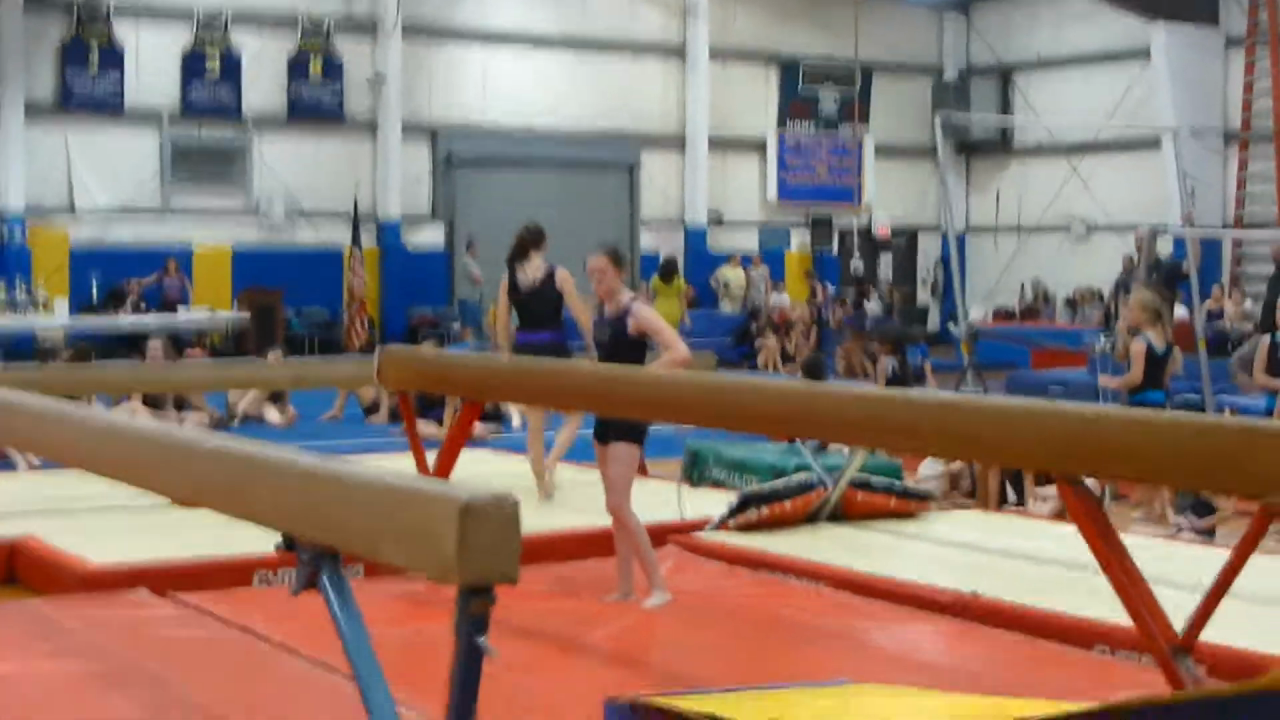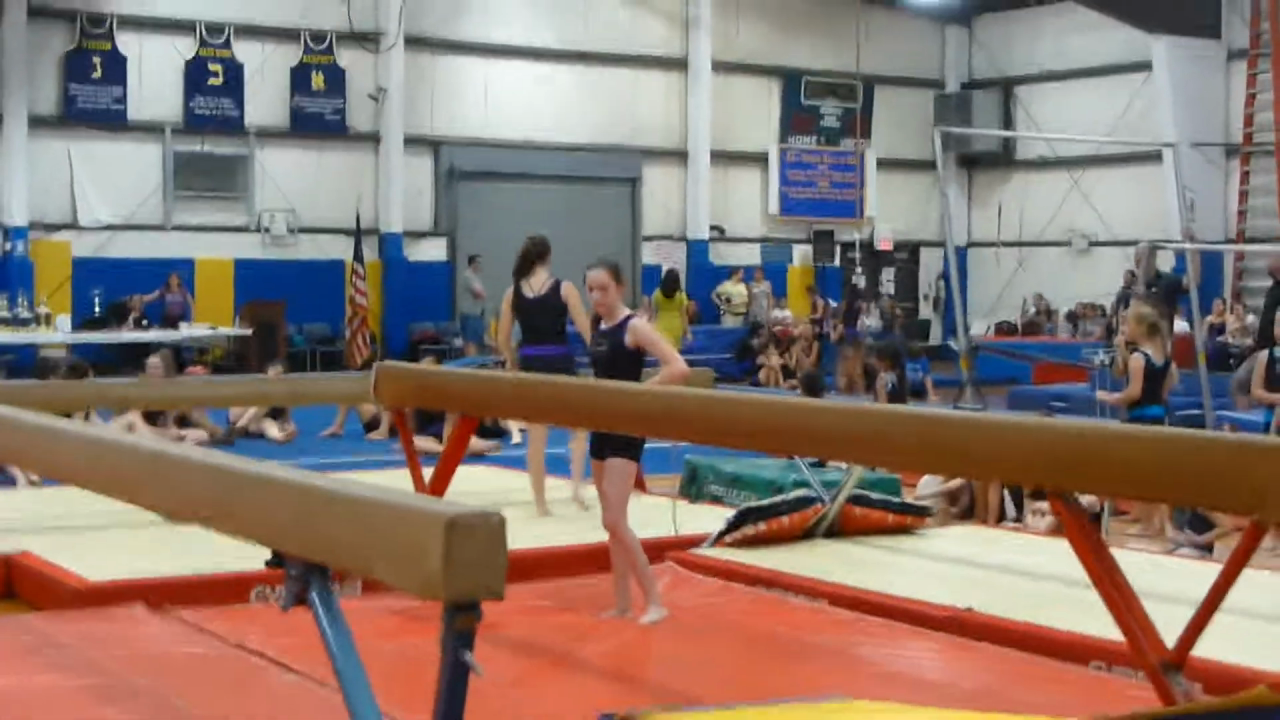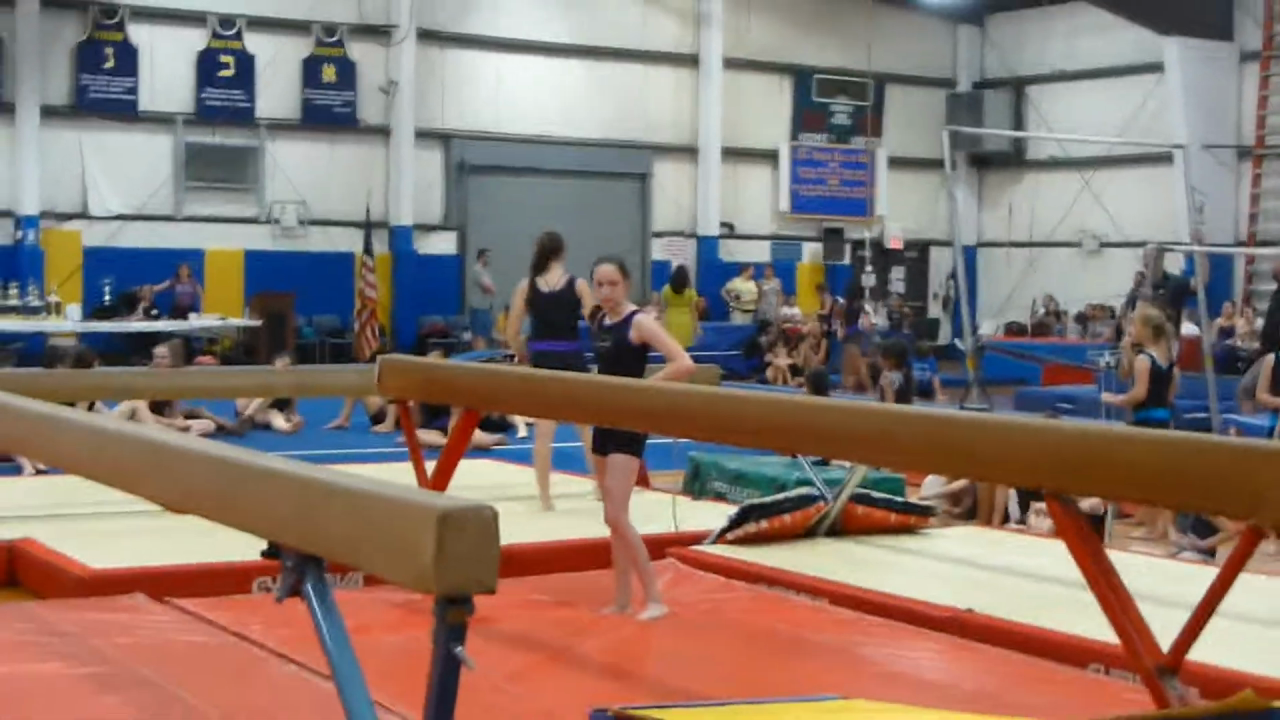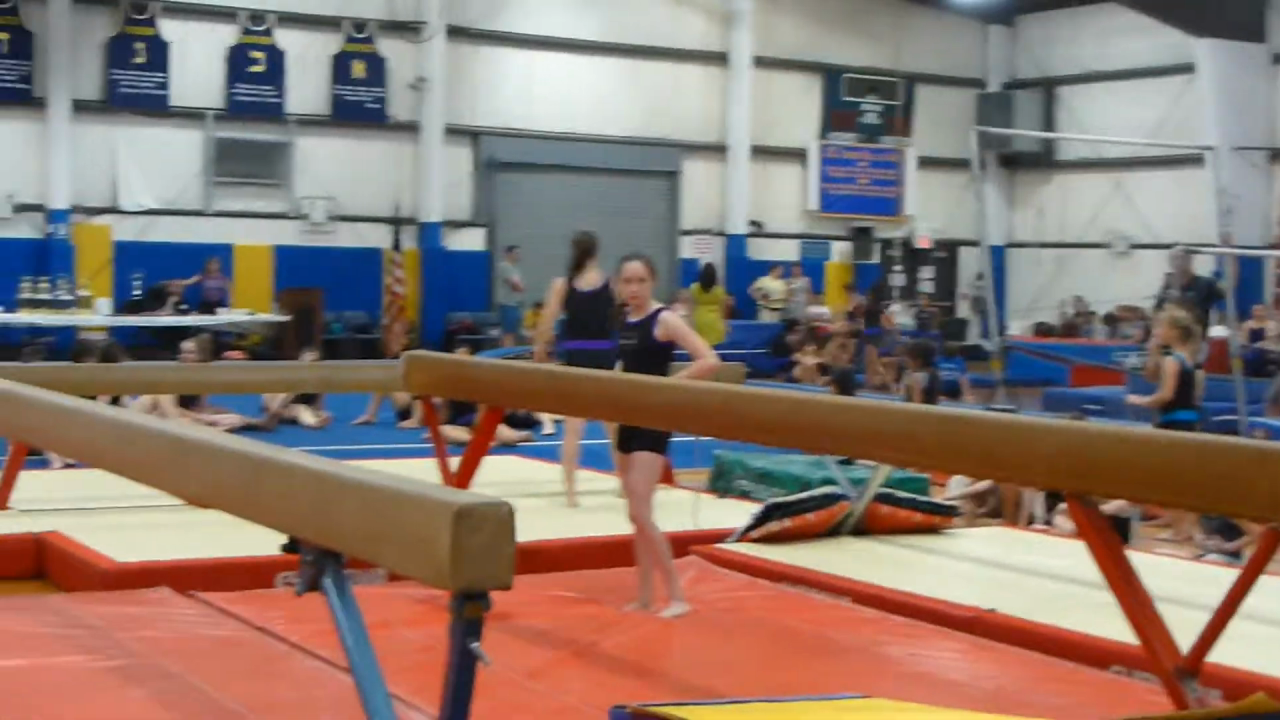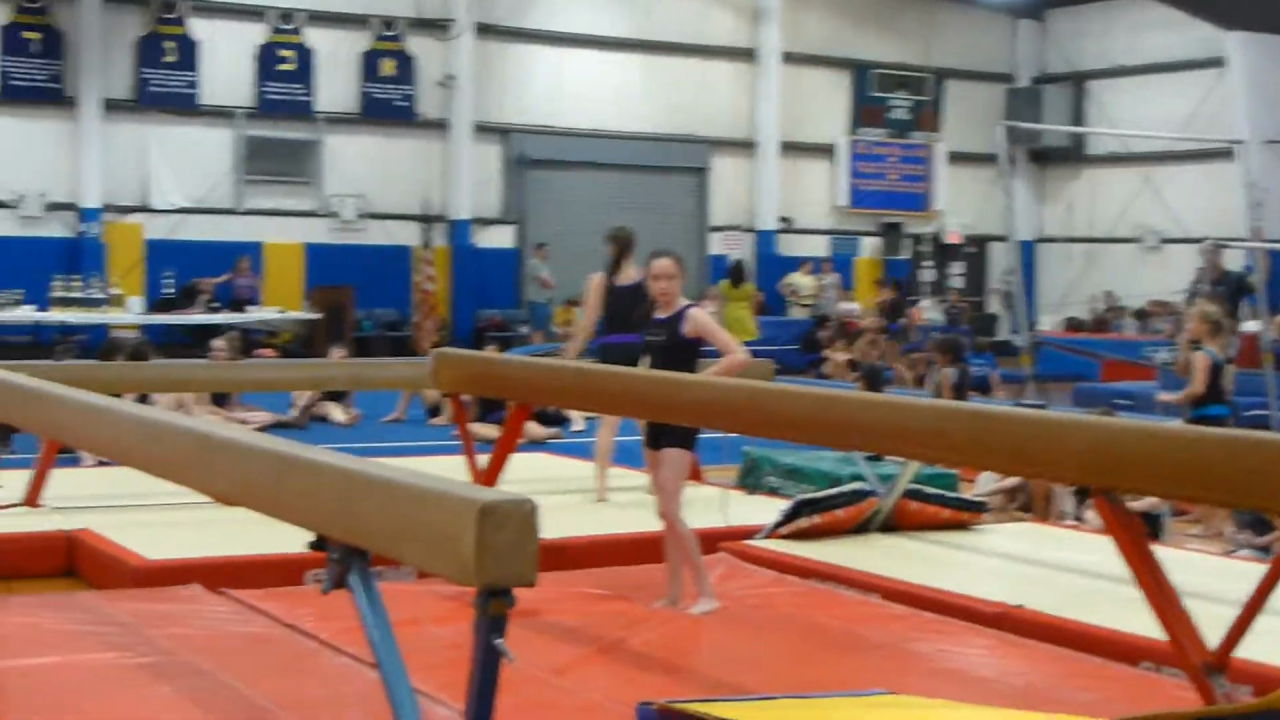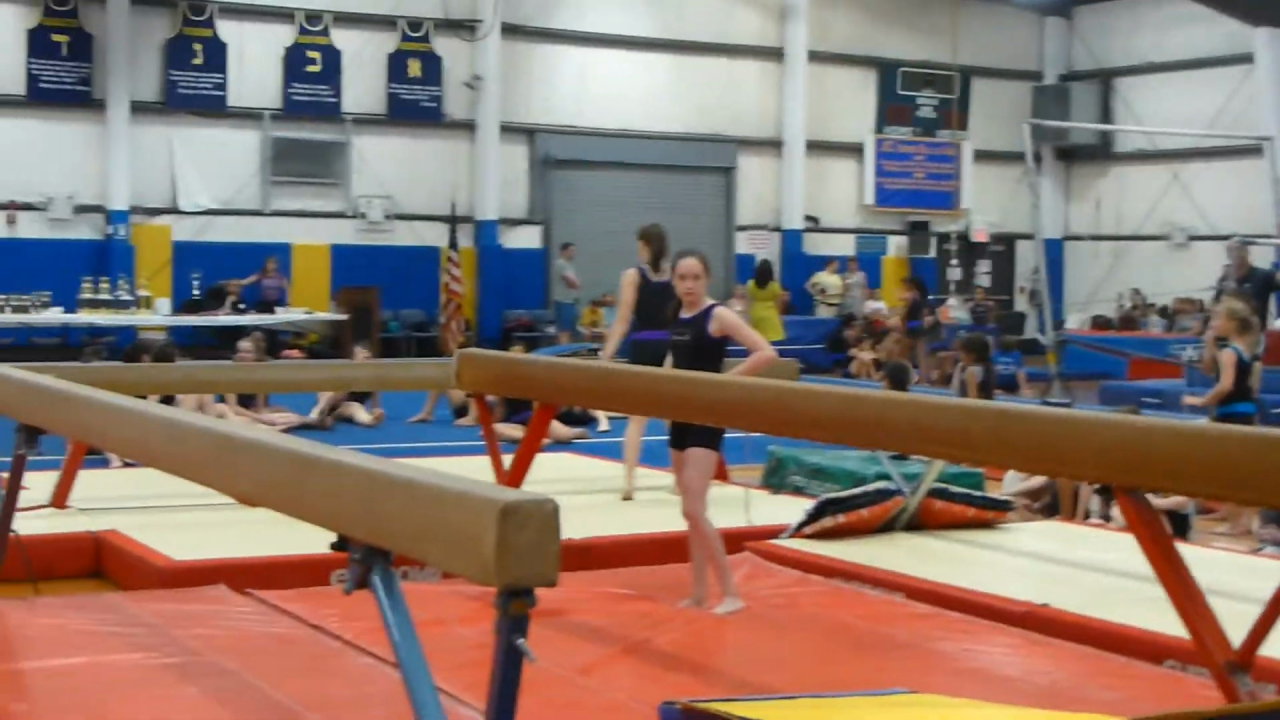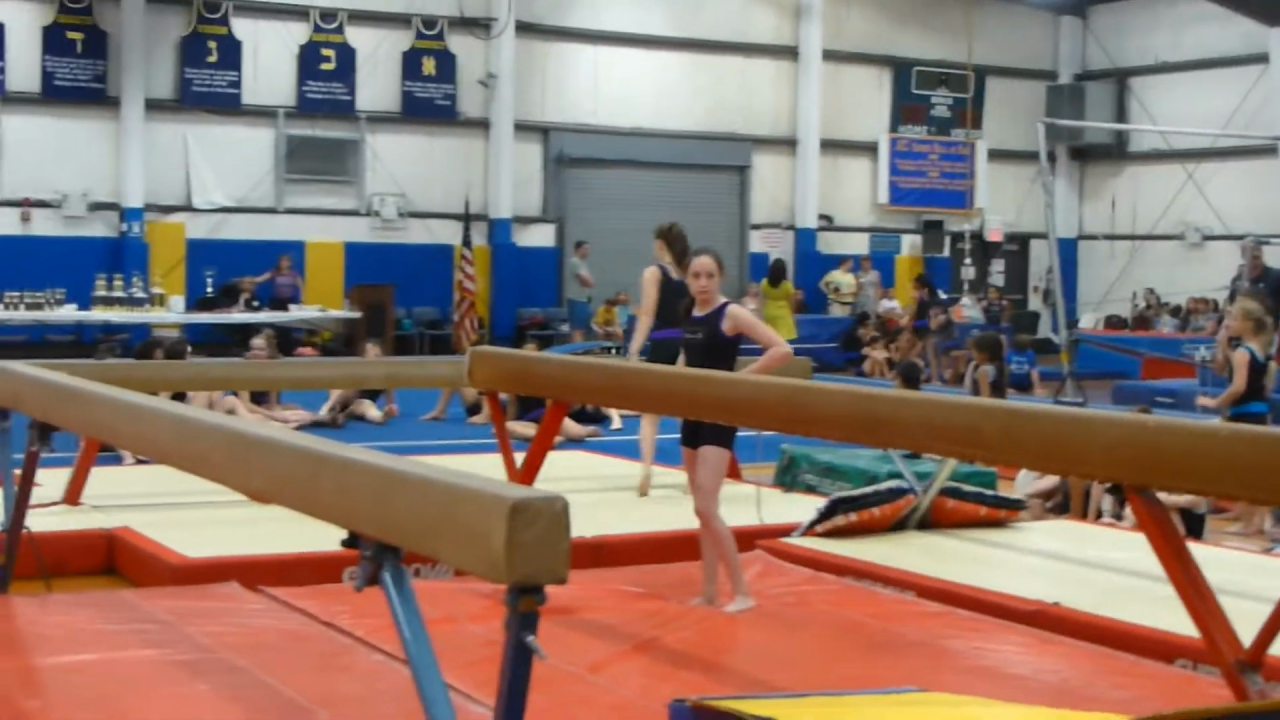
dt=0.1s
person 1, frame 1
left shoulder: (637, 312)
right shoulder: (603, 312)
left elbow: (681, 354)
right hip: (605, 411)
left knee: (619, 506)
right knee: (615, 507)
left ankle: (658, 585)
right ankle: (624, 587)
person 1, frame 2
left shoulder: (634, 326)
right shoulder: (597, 327)
left elbow: (679, 368)
left hip: (626, 429)
right hip: (600, 426)
left knee: (615, 521)
right knee: (611, 523)
left ankle: (654, 601)
right ankle: (622, 602)
person 1, frame 3
left shoulder: (639, 322)
right shoulder: (599, 322)
left elbow: (685, 365)
left hip: (629, 424)
right hip: (603, 421)
left knee: (616, 517)
right knee: (613, 519)
left ankle: (654, 598)
right ankle: (622, 598)
person 1, frame 4
left shoulder: (664, 320)
right shoulder: (624, 320)
left elbow: (710, 362)
right hip: (627, 419)
left knee: (641, 514)
right knee: (635, 515)
left ankle: (677, 596)
right ankle: (644, 595)
person 1, frame 5
left shoulder: (692, 316)
right shoulder: (651, 317)
left elbow: (739, 357)
left knee: (670, 511)
right knee: (665, 512)
left ankle: (706, 592)
right ankle: (673, 592)
person 1, frame 6
left shoulder: (718, 315)
right shoulder: (676, 317)
left elbow: (767, 354)
right hip: (679, 415)
left knee: (694, 510)
right knee: (689, 512)
left ankle: (730, 593)
right ankle: (698, 592)
person 1, frame 7
left shoulder: (731, 313)
right shoulder: (688, 315)
left elbow: (782, 350)
right hip: (692, 414)
left knee: (707, 509)
right knee: (701, 510)
left ankle: (742, 591)
right ankle: (709, 590)
person 2, frame 1
left shoulder: (508, 279)
right shoulder: (559, 275)
left elbow: (502, 327)
right elbow: (582, 317)
left wrist: (507, 355)
right wrist: (593, 348)
left hip: (524, 351)
right hip: (554, 350)
left knee: (534, 425)
right knee: (574, 415)
left ankle: (543, 485)
right ankle: (549, 464)
person 2, frame 2
left shoulder: (513, 291)
right shoulder: (564, 287)
left elbow: (502, 340)
right elbow: (585, 329)
left wrist: (514, 363)
left hip: (530, 365)
right hip: (560, 363)
left knee: (536, 437)
right knee: (579, 428)
left ankle: (541, 502)
right ankle: (576, 485)
person 2, frame 3
left shoulder: (525, 286)
right shoulder: (578, 284)
left elbow: (512, 333)
left wrist: (522, 353)
left hip: (542, 360)
right hip: (572, 358)
left knee: (543, 432)
right knee: (588, 423)
left ankle: (545, 497)
person 2, frame 4
left shoulder: (561, 285)
right shoulder: (611, 284)
left elbow: (545, 328)
left wrist: (540, 351)
left hip: (576, 358)
right hip: (605, 358)
left knee: (573, 427)
left ankle: (570, 490)
person 2, frame 5
left shoulder: (599, 279)
right shoulder: (647, 279)
left elbow: (589, 322)
left wrist: (571, 352)
left hip: (612, 352)
right hip: (641, 351)
left knee: (608, 422)
left ankle: (601, 485)
person 2, frame 6
left shoulder: (632, 275)
left elbow: (623, 318)
left wrist: (607, 352)
left hip: (643, 348)
right hip: (672, 348)
left knee: (637, 418)
left ankle: (629, 477)
person 2, frame 7
left shoulder: (653, 272)
left elbow: (646, 315)
left wrist: (634, 350)
left hip: (661, 347)
left knee: (649, 414)
left ankle: (647, 467)
person 3, frame 1
left shoulder: (1139, 342)
right shoulder: (1164, 340)
left elbow: (1135, 377)
left wrist: (1112, 383)
left hip: (1142, 401)
right hip: (1159, 397)
left ankle: (1150, 506)
right ankle: (1161, 504)
person 3, frame 2
left shoulder: (1137, 357)
right shoulder: (1161, 353)
left elbow: (1134, 393)
left wrist: (1110, 398)
left hip: (1141, 417)
right hip: (1158, 414)
left ankle: (1149, 522)
right ankle: (1159, 518)
person 3, frame 3
left shoulder: (1142, 358)
right shoulder: (1166, 355)
left elbow: (1139, 393)
left wrist: (1116, 400)
left hip: (1146, 420)
right hip: (1163, 417)
left ankle: (1153, 525)
right ankle: (1161, 521)
person 3, frame 4
left shoulder: (1170, 359)
right shoulder: (1189, 357)
left elbow: (1166, 394)
left wrist: (1142, 401)
left hip: (1173, 422)
right hip: (1189, 419)
left ankle: (1179, 527)
right ankle: (1185, 522)
person 3, frame 5
left shoulder: (1201, 354)
right shoulder: (1220, 352)
left elbow: (1197, 388)
left wrist: (1173, 398)
left hip: (1203, 417)
right hip: (1220, 414)
left ankle: (1210, 523)
right ankle: (1216, 518)
person 3, frame 6
left shoulder: (1228, 352)
right shoulder: (1249, 349)
left elbow: (1225, 386)
left wrist: (1201, 401)
left hip: (1231, 415)
right hip: (1247, 412)
left ankle: (1236, 522)
right ankle: (1243, 516)
person 3, frame 7
left shoulder: (1242, 352)
right shoulder: (1262, 349)
left elbow: (1238, 387)
left wrist: (1215, 403)
left hip: (1244, 415)
right hip: (1260, 412)
left ankle: (1249, 521)
right ankle: (1255, 515)
